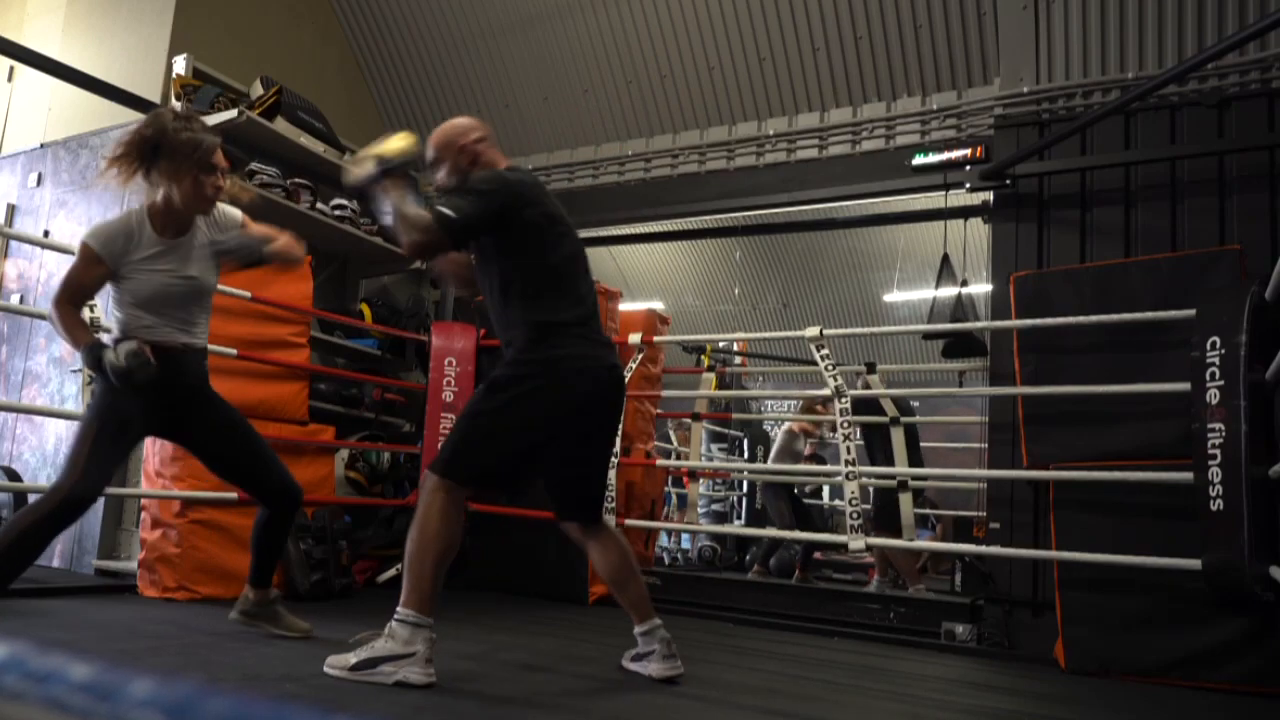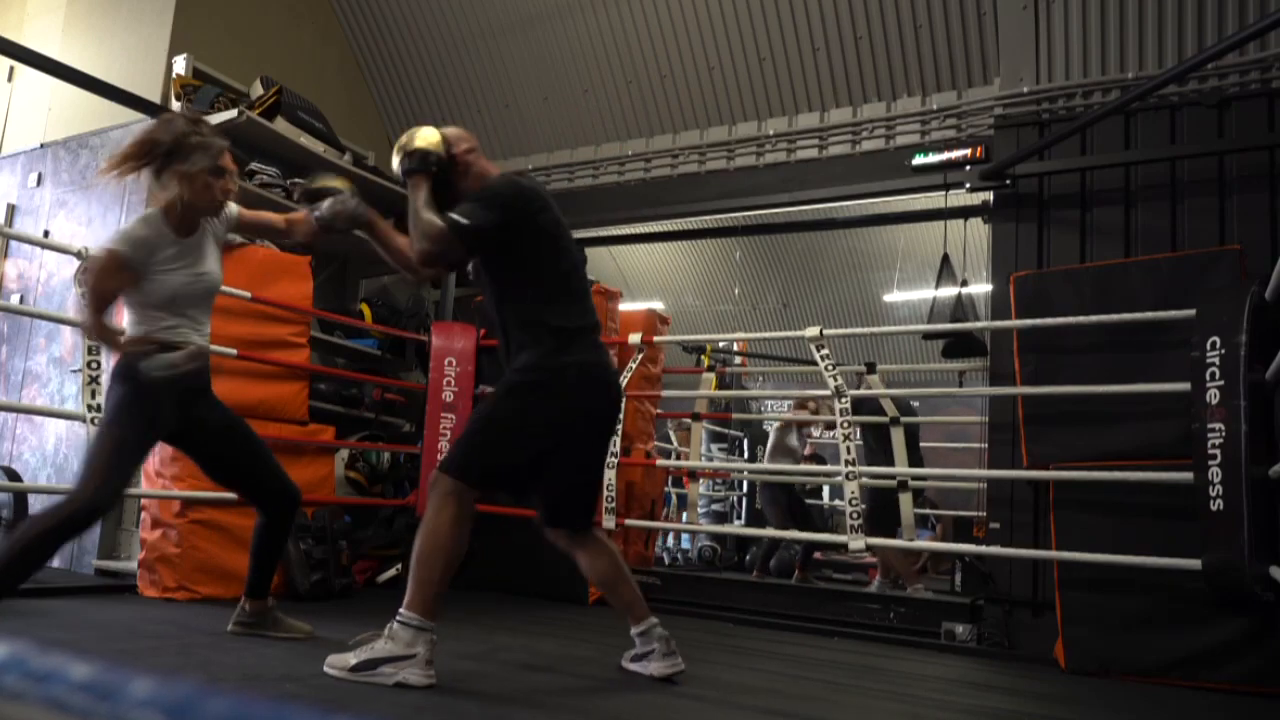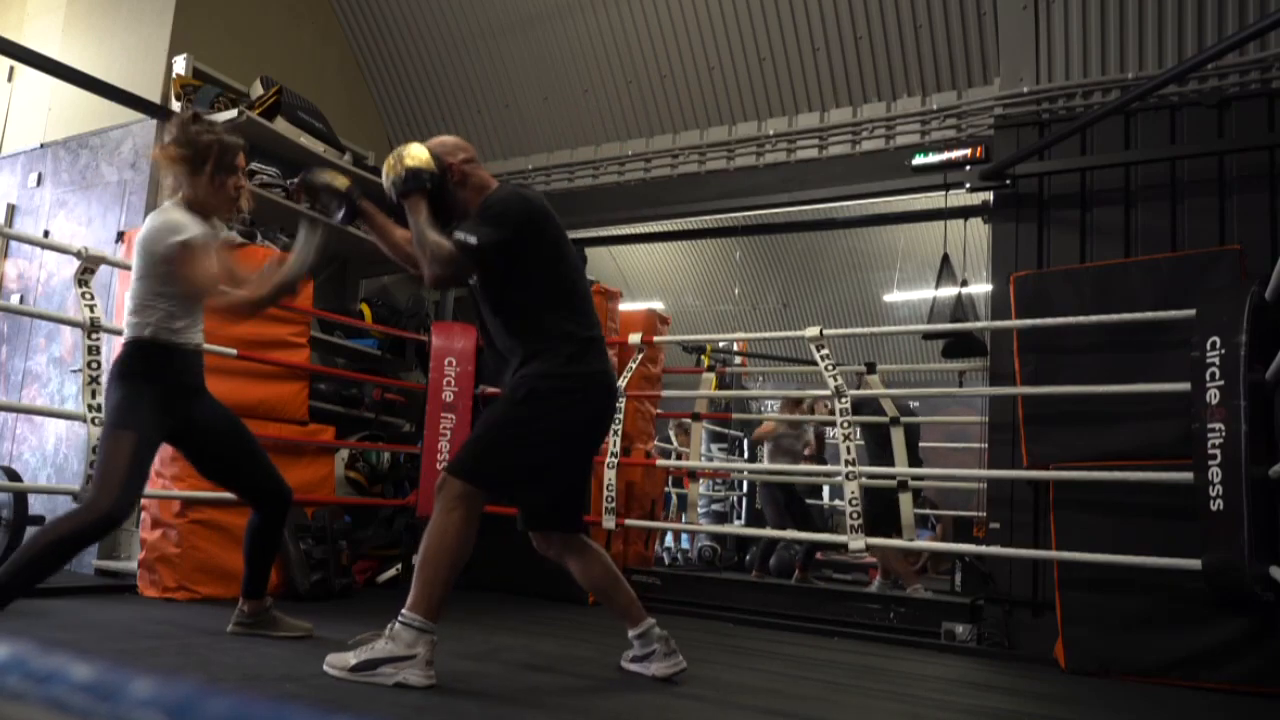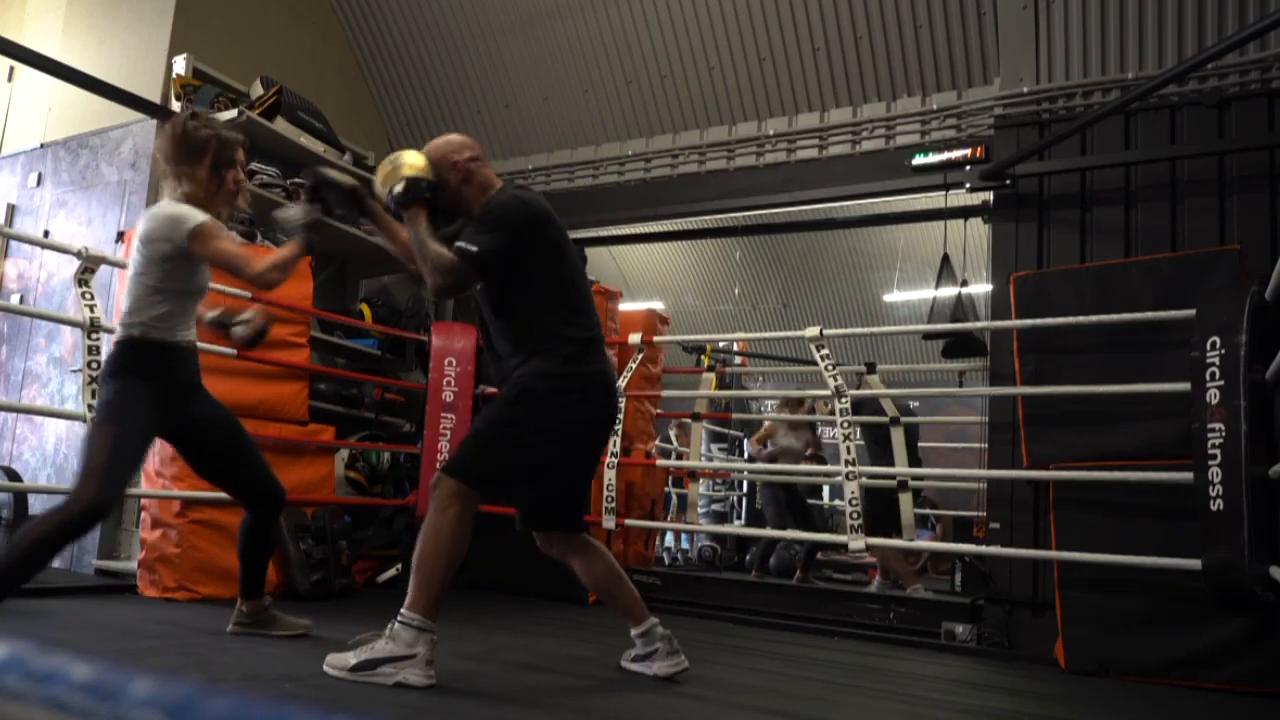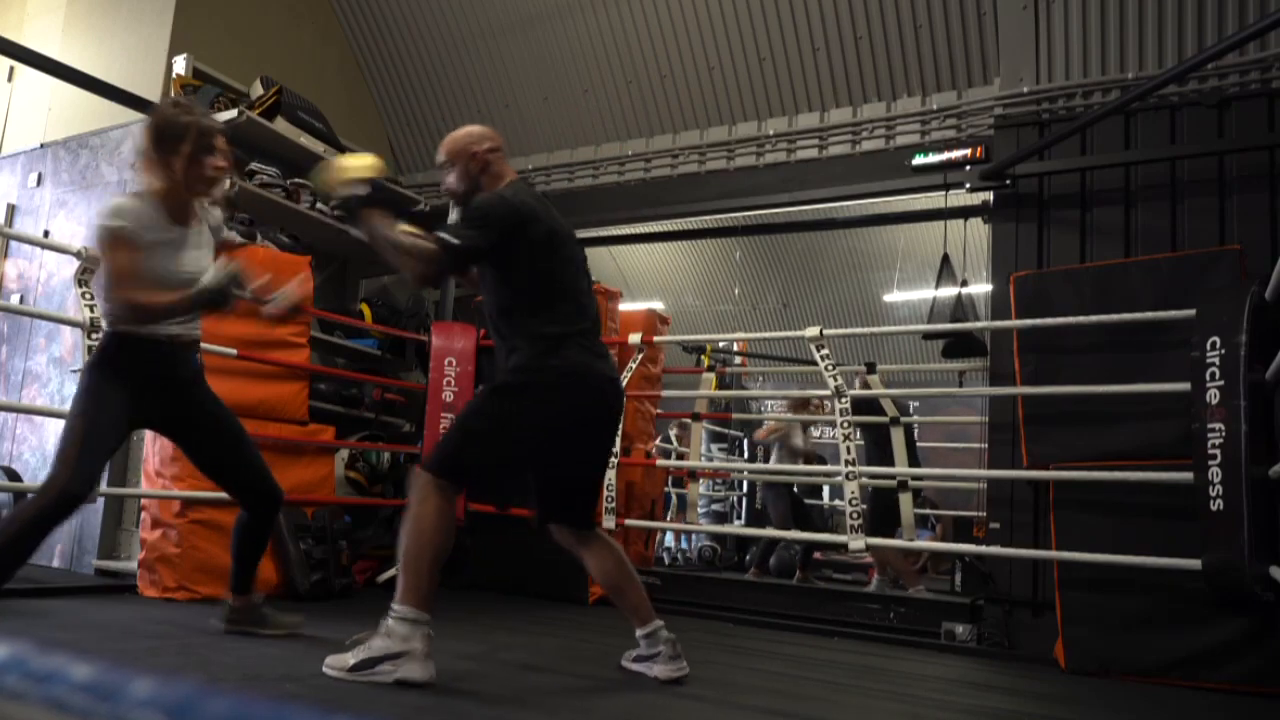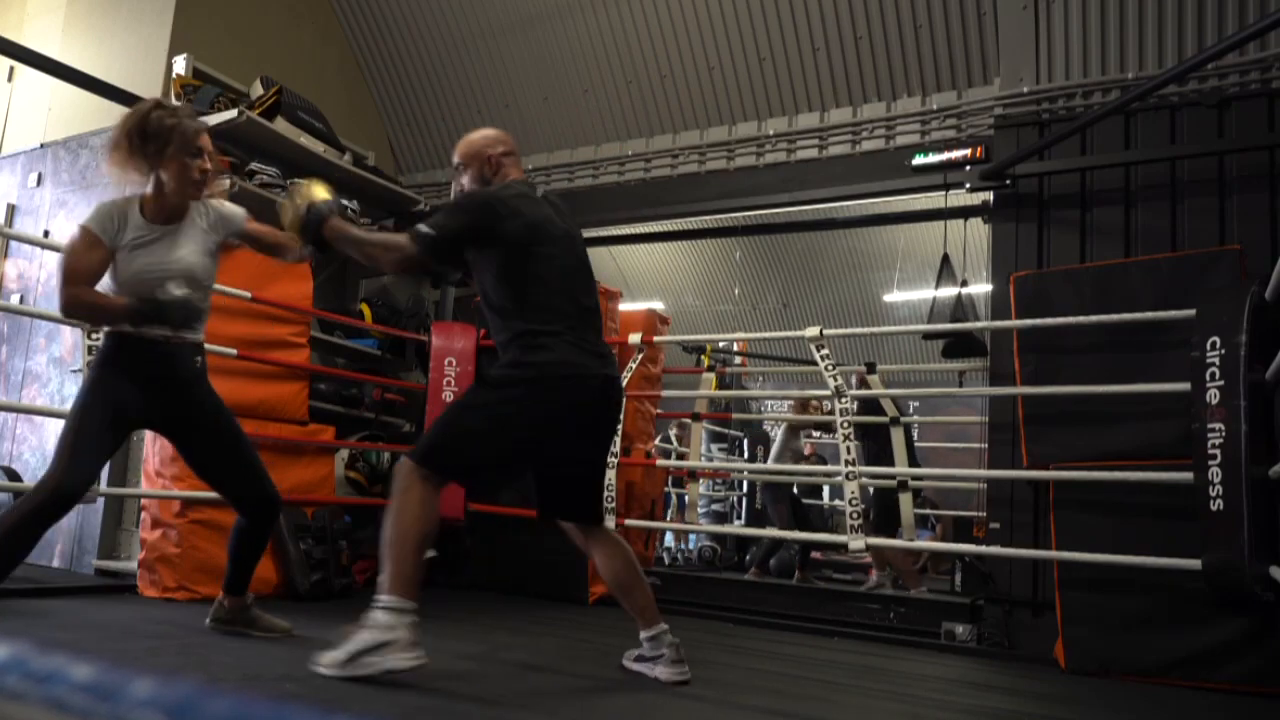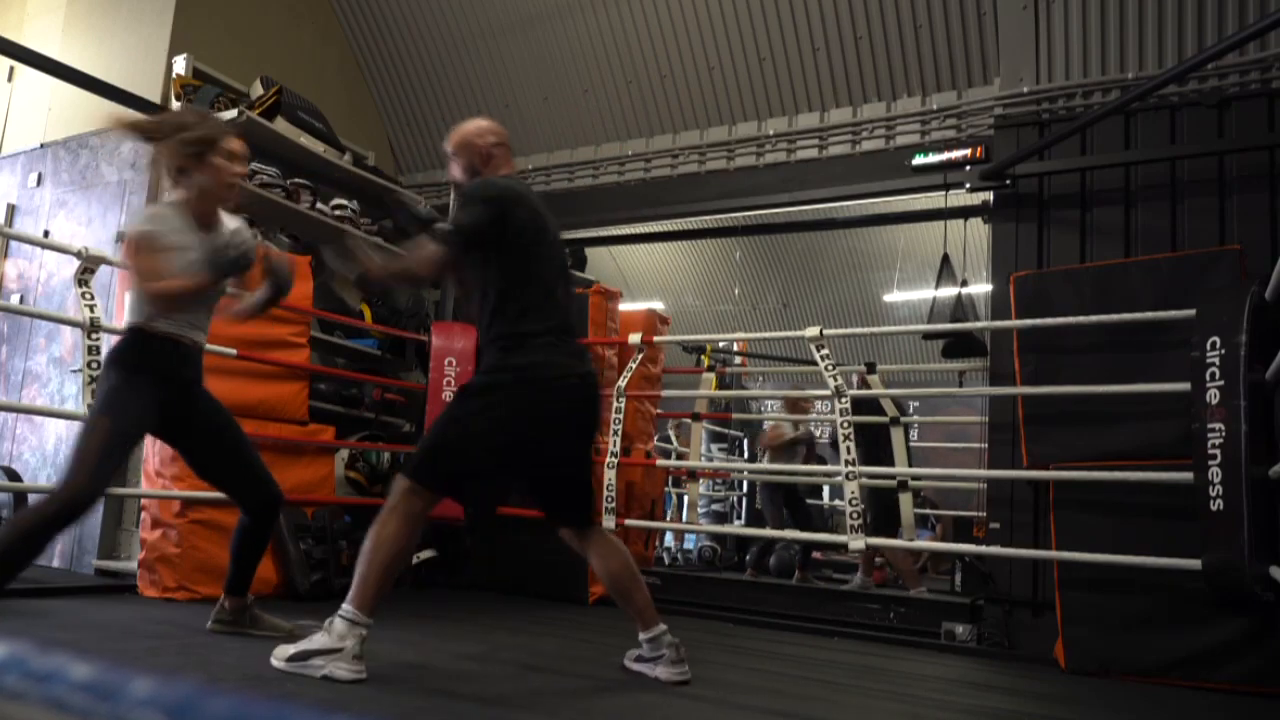
dt=0.1s
person 1, frame 1
left shoulder: (499, 188)
right shoulder: (505, 200)
left elbow: (420, 239)
right elbow: (467, 273)
left wrist: (387, 183)
right wrist: (398, 198)
left hip: (547, 368)
right hip: (592, 374)
left knee: (443, 484)
right knee: (583, 519)
left ankle: (407, 643)
right ankle: (655, 643)
person 1, frame 2
left shoulder: (507, 192)
right shoulder: (500, 208)
left elbow: (429, 247)
right elbow: (421, 264)
left wrist: (415, 181)
right wrist: (363, 218)
left hip: (556, 374)
right hip: (588, 382)
left knee: (452, 487)
right knee: (568, 527)
left ankle: (408, 645)
right ankle: (653, 643)
person 1, frame 3
left shoulder: (510, 205)
right shoulder: (488, 216)
left elbow: (438, 271)
right elbow: (416, 253)
left wrist: (412, 200)
right wrist: (353, 199)
left hip: (562, 383)
right hip: (562, 387)
left knee: (458, 489)
right knee: (554, 533)
left ankle: (408, 646)
right ankle: (653, 643)
person 1, frame 4
left shoulder: (511, 209)
right shoulder: (489, 221)
left elbow: (443, 282)
right elbow: (429, 259)
left wrist: (411, 209)
right wrist: (367, 205)
left hip: (561, 384)
right hip: (573, 389)
left knee: (454, 489)
right knee: (556, 532)
left ankle: (408, 646)
right ankle: (656, 643)
person 1, frame 5
left shoulder: (502, 208)
right shoulder: (530, 214)
left elbow: (423, 266)
right elbow: (455, 260)
left wrist: (370, 212)
right wrist: (421, 230)
left hip: (547, 378)
right hip: (594, 384)
left knee: (433, 480)
right knee: (572, 525)
left ankle: (405, 640)
right ankle: (658, 645)
person 1, frame 6
left shoulder: (486, 206)
right shoulder: (550, 214)
left elbow: (401, 256)
left wrist: (326, 225)
left hip: (537, 376)
right hip: (594, 382)
left knee: (417, 472)
right knee: (582, 521)
left ankle: (391, 629)
right ankle: (661, 647)
person 1, frame 7
left shoulder: (493, 197)
right shoulder: (523, 208)
left elbow: (430, 263)
left wrist: (367, 265)
left hip: (519, 381)
right hip: (571, 385)
left knee: (410, 493)
right knee: (580, 526)
left ankle: (343, 640)
right ankle: (660, 647)
person 2, frame 1
left shoulder: (217, 221)
right shoulder: (117, 233)
left elbow: (288, 249)
right elbow: (64, 307)
left wrist: (271, 245)
right wrist: (98, 353)
left hip: (191, 385)
right hip: (132, 382)
left knee: (283, 493)
right knee: (72, 495)
left ankle: (258, 599)
person 2, frame 2
left shoulder: (218, 219)
right shoulder: (135, 238)
left elbow: (288, 231)
right elbow: (94, 320)
left wrist: (318, 216)
right wrist: (139, 358)
left hip: (195, 389)
right hip: (146, 385)
left knee: (282, 497)
right knee: (89, 504)
left ankle: (255, 609)
person 2, frame 3
left shoulder: (200, 224)
right shoulder: (172, 228)
right elbow: (230, 303)
right wrist: (297, 265)
left hip: (187, 384)
right hip: (144, 380)
left knee: (275, 497)
right knee: (107, 509)
left ankle: (253, 608)
person 2, frame 4
left shoulder: (196, 218)
right shoulder: (173, 219)
right elbow: (260, 274)
right wrist: (303, 237)
left hip: (184, 380)
right hip: (139, 377)
left knee: (268, 495)
right knee: (90, 503)
left ankle: (252, 607)
person 2, frame 5
left shoulder: (206, 217)
right shoulder: (124, 215)
right elbow: (122, 304)
right wrist: (204, 296)
left hip: (182, 377)
right hip: (121, 371)
left knee: (264, 496)
right knee: (64, 493)
left ankle: (241, 602)
person 2, frame 6
left shoulder: (217, 216)
right shoulder: (112, 216)
left elbow: (288, 248)
right elbow: (73, 300)
right wrist: (146, 309)
left hip: (185, 379)
right hip: (124, 371)
left knee: (262, 501)
right knee: (60, 490)
left ankle: (233, 604)
person 2, frame 7
left shoulder: (231, 229)
right shoulder: (157, 219)
left elbow: (260, 297)
right elbow: (150, 294)
left wrist: (274, 279)
right wrist: (222, 271)
left hip: (184, 383)
right hip: (137, 370)
left knee: (265, 500)
right knee: (75, 496)
left ankle: (235, 605)
person 3, frame 1
left shoulder: (865, 400)
right shoulder: (901, 403)
left knee: (885, 533)
right knee: (881, 529)
left ankle: (917, 590)
right ankle: (880, 582)
person 3, frame 2
left shoulder: (863, 401)
right shoulder: (904, 404)
left knee: (878, 534)
right knee: (884, 530)
left ankle: (916, 589)
right ankle: (882, 582)
person 3, frame 3
left shoulder: (862, 403)
right shoulder: (905, 408)
left knee: (877, 535)
right knee: (888, 531)
left ankle: (915, 589)
right ankle: (883, 583)
person 3, frame 4
left shoulder: (862, 403)
right shoulder: (905, 408)
left knee: (877, 536)
right knee: (888, 532)
left ankle: (915, 589)
right ankle: (883, 583)
person 3, frame 5
left shoulder: (865, 401)
right shoulder: (899, 405)
left knee: (879, 536)
right knee: (877, 530)
left ankle: (917, 589)
right ankle: (881, 581)
person 3, frame 6
left shoulder: (869, 401)
right shoulder: (890, 403)
left elbow: (855, 432)
left knee: (882, 536)
right knee: (876, 527)
left ankle: (918, 590)
right ankle: (880, 576)
person 3, frame 7
left shoulder: (861, 401)
right shoulder: (894, 403)
left knee: (884, 536)
right knee: (871, 529)
left ankle: (917, 590)
right ankle: (864, 578)
person 4, frame 1
left shoulder: (803, 438)
right shoulder: (793, 425)
right elbow: (809, 429)
left hip: (788, 488)
right hip: (773, 486)
left knee: (814, 531)
right knee: (786, 528)
left ankle: (801, 574)
right ankle: (758, 571)
person 4, frame 2
left shoulder: (803, 435)
right shoulder: (786, 424)
right elbow: (799, 418)
left hip: (789, 487)
right hip: (771, 485)
left knee: (814, 531)
right knee: (781, 530)
left ankle: (801, 574)
right ankle: (758, 574)
person 4, frame 3
left shoulder: (806, 432)
right shoulder: (777, 423)
left elbow: (815, 454)
right elbow: (757, 436)
right wrist: (784, 434)
left hip: (790, 487)
right hip: (770, 484)
left knee: (814, 531)
right knee: (778, 529)
left ankle: (801, 574)
right ankle: (757, 574)
person 4, frame 4
left shoulder: (807, 433)
right shoulder: (776, 425)
left elbow: (818, 454)
right elbow: (753, 443)
right wrist: (762, 454)
left hip: (792, 487)
right hip: (772, 485)
left knee: (815, 532)
right knee: (778, 529)
left ankle: (803, 574)
right ankle: (757, 574)
person 4, frame 5
left shoulder: (805, 434)
right shoulder: (789, 424)
left elbow: (809, 462)
right elbow: (759, 436)
left wrist: (810, 456)
right wrist: (773, 438)
left hip: (788, 487)
right hip: (774, 484)
left knee: (814, 531)
right knee: (782, 527)
left ankle: (802, 574)
right ankle: (755, 572)
person 4, frame 6
left shoulder: (799, 431)
right shoulder: (792, 424)
right elbow: (805, 422)
left hip: (786, 487)
right hip: (773, 484)
left knee: (810, 530)
right knee: (786, 530)
left ankle: (802, 574)
right ankle: (756, 572)
person 4, frame 7
left shoulder: (802, 430)
right shoulder: (780, 425)
left elbow: (805, 462)
right elbow: (765, 445)
left wrist: (810, 447)
right wrist: (794, 439)
left hip: (790, 485)
right hip: (771, 484)
left knee: (810, 529)
right knee: (776, 529)
left ankle: (801, 574)
right ankle: (752, 573)
